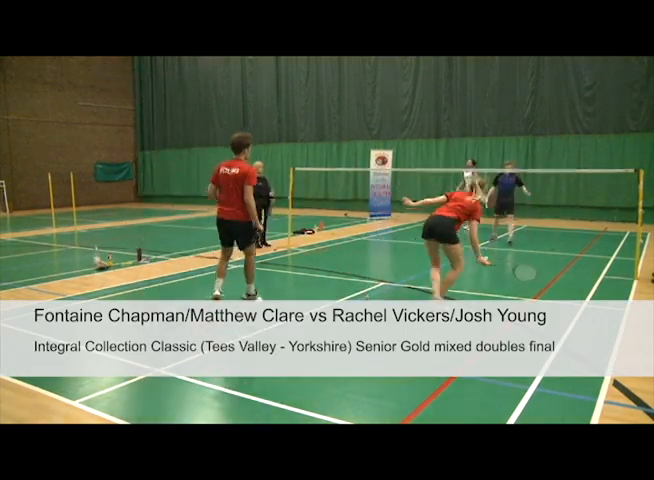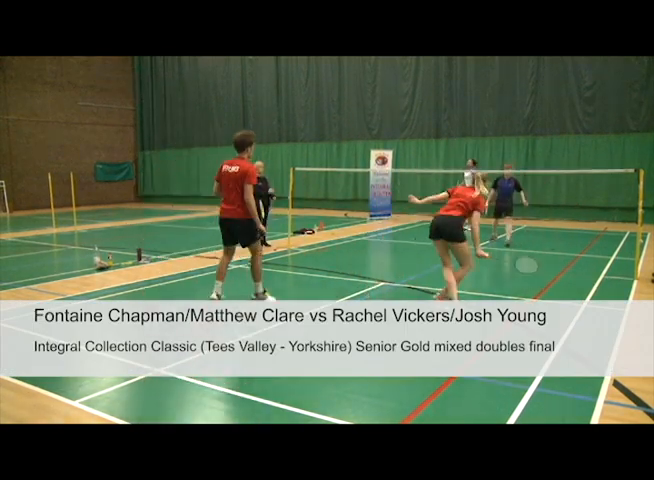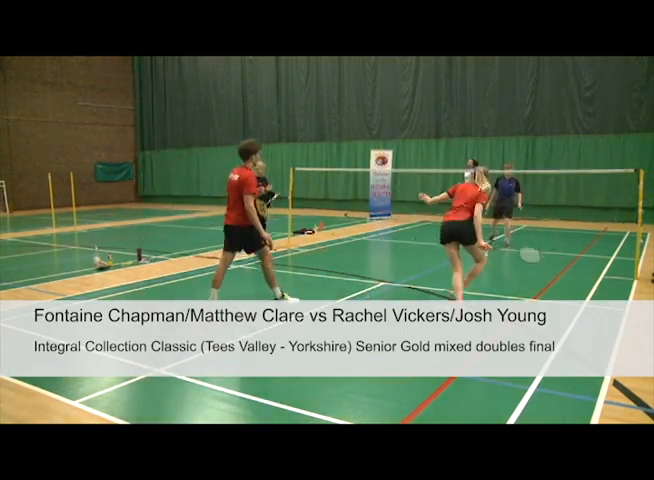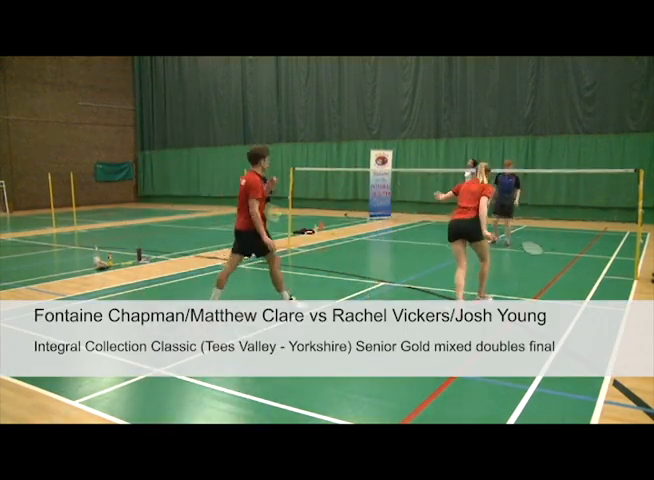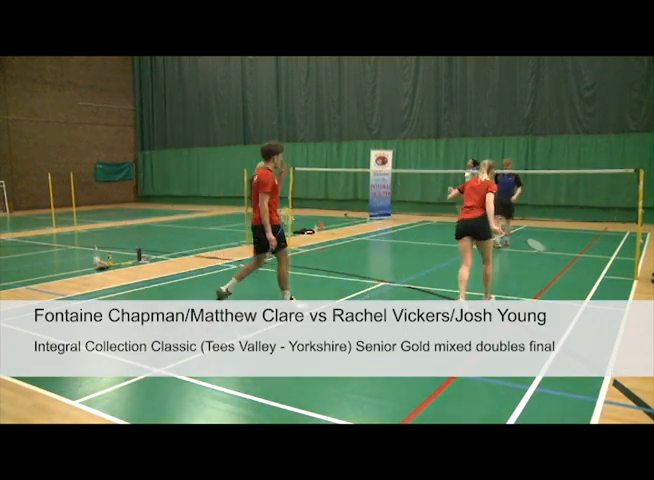
dt=0.1s
person 1, frame 1
left shoulder: (221, 167)
right shoulder: (248, 170)
left elbow: (210, 193)
right elbow: (248, 199)
right wrist: (257, 222)
left hip: (222, 218)
right hip: (241, 219)
left knee: (225, 255)
right knee: (250, 254)
left ankle: (217, 291)
right ankle: (250, 293)
person 1, frame 2
left shoulder: (225, 165)
right shoulder: (248, 169)
left elbow: (216, 190)
right elbow: (248, 197)
right wrist: (258, 222)
left hip: (225, 216)
right hip: (240, 217)
left knee: (227, 256)
right knee: (257, 252)
left ankle: (216, 293)
right ankle: (260, 293)
person 1, frame 3
left shoulder: (234, 173)
right shoulder: (249, 177)
right elbow: (248, 206)
left wrist: (255, 191)
right wrist: (262, 231)
left hip: (230, 224)
right hip: (244, 225)
left knee: (225, 262)
right knee: (267, 258)
left ankle: (212, 301)
right ankle: (279, 296)
person 1, frame 4
left shoulder: (246, 178)
right shoulder: (255, 182)
right elbow: (254, 210)
left wrist: (268, 187)
right wrist: (264, 236)
left hip: (241, 228)
right hip: (252, 229)
left knee: (231, 264)
right knee: (274, 261)
left ankle: (213, 300)
right ankle: (286, 299)
person 1, frame 5
left shoulder: (262, 174)
right shoulder: (268, 176)
right elbow: (263, 204)
right wrist: (269, 232)
left hip: (258, 224)
right hip: (269, 224)
left knee: (258, 261)
right knee: (284, 260)
left ankle: (226, 289)
right ankle: (287, 299)
person 2, frame 1
left shoulder: (457, 193)
right shoulder: (477, 207)
left elbow: (432, 201)
right elbow: (473, 235)
left wrist: (412, 203)
right wrist: (479, 256)
left hip: (430, 222)
right hip: (445, 226)
left knee: (435, 265)
right knee: (458, 266)
left ankle: (436, 295)
right ankle: (438, 299)
person 2, frame 2
left shoulder: (458, 188)
right shoulder: (480, 199)
left elbow: (435, 198)
right elbow: (474, 224)
left wrist: (418, 201)
right wrist: (478, 249)
left hip: (437, 222)
right hip: (453, 224)
left knee: (447, 265)
right knee: (466, 265)
left ankle: (454, 298)
right ankle: (442, 296)
person 2, frame 3
left shoulder: (460, 186)
right shoulder: (483, 193)
left elbow: (439, 199)
right elbow: (477, 215)
left wrist: (428, 200)
right wrist: (480, 240)
left hip: (446, 226)
right hip: (463, 226)
left knee: (457, 269)
right knee: (481, 260)
right ankle: (460, 289)
person 2, frame 4
left shoulder: (464, 185)
right shoulder: (487, 188)
left elbow: (442, 198)
right elbow: (482, 208)
left wrist: (440, 197)
right wrist: (484, 230)
left hip: (454, 224)
right hip: (471, 224)
left knee: (461, 266)
right knee: (485, 259)
right ankle: (482, 295)
person 2, frame 5
left shoulder: (469, 183)
right shoulder: (491, 185)
left elbow: (450, 196)
right elbow: (489, 203)
left wrist: (451, 192)
right wrist: (493, 224)
left hip: (462, 223)
right hip: (479, 222)
left knee: (466, 264)
right knee: (487, 261)
left ankle: (462, 297)
right ankle: (487, 296)
